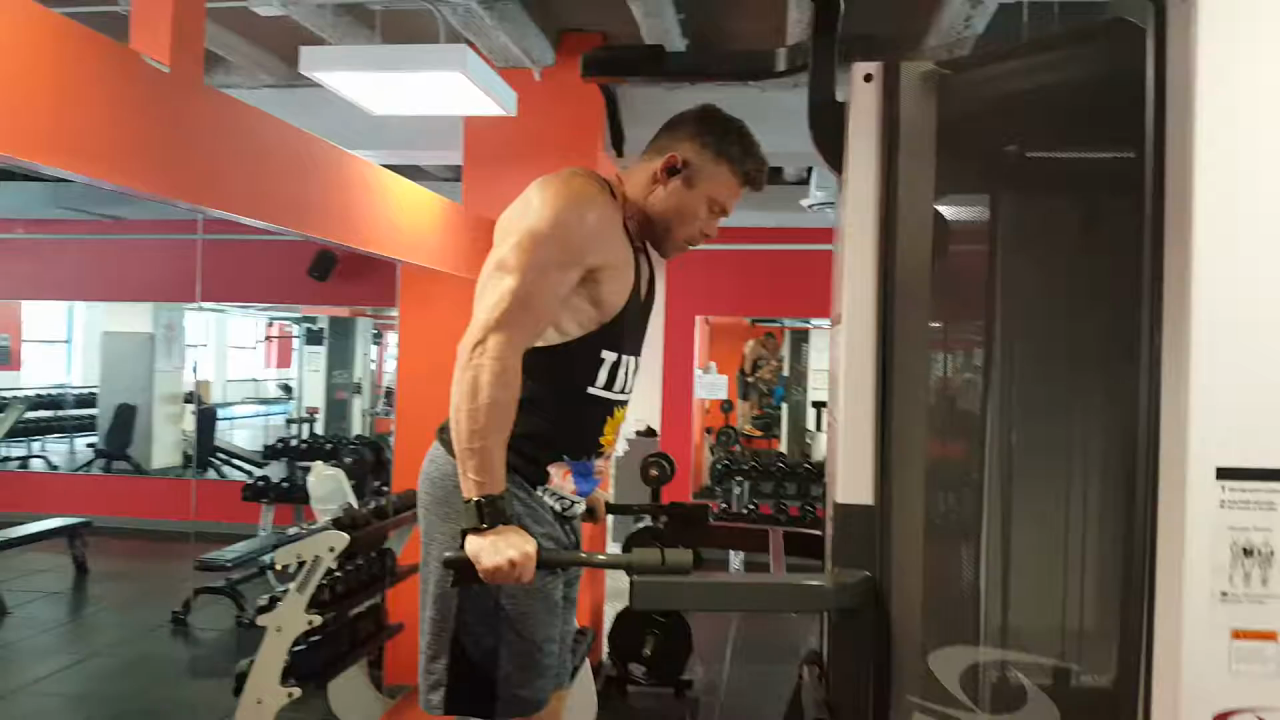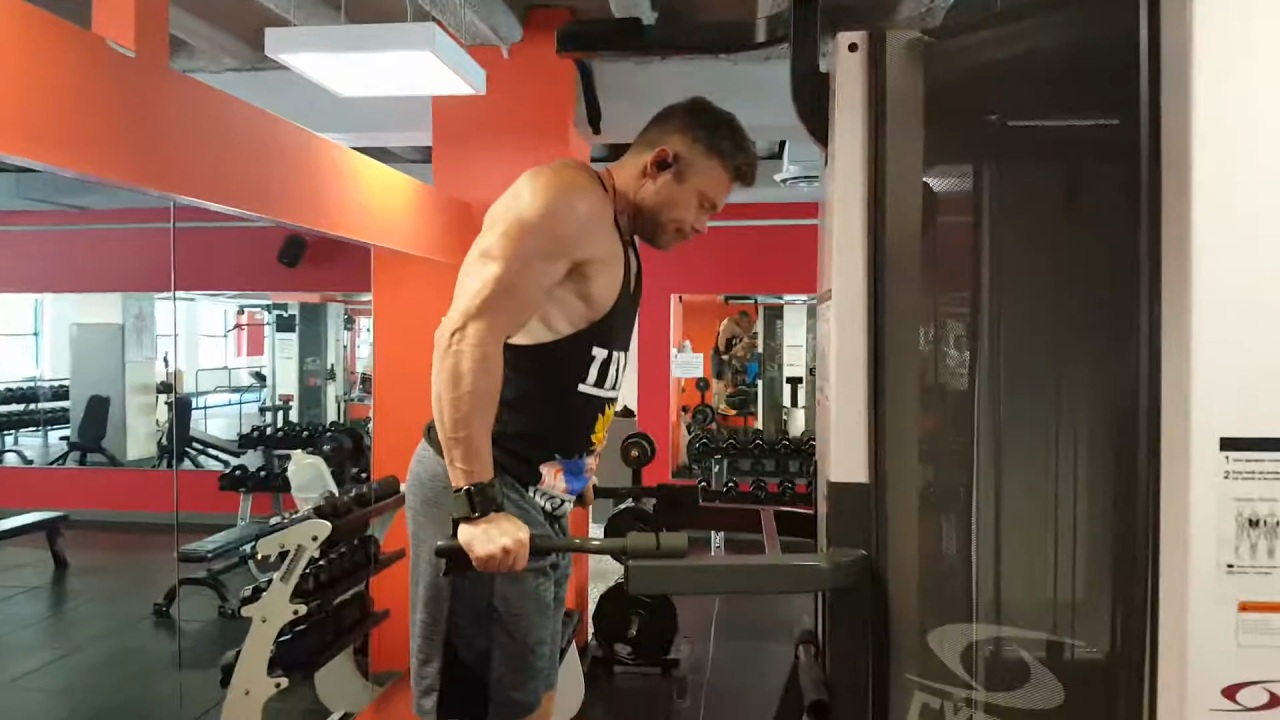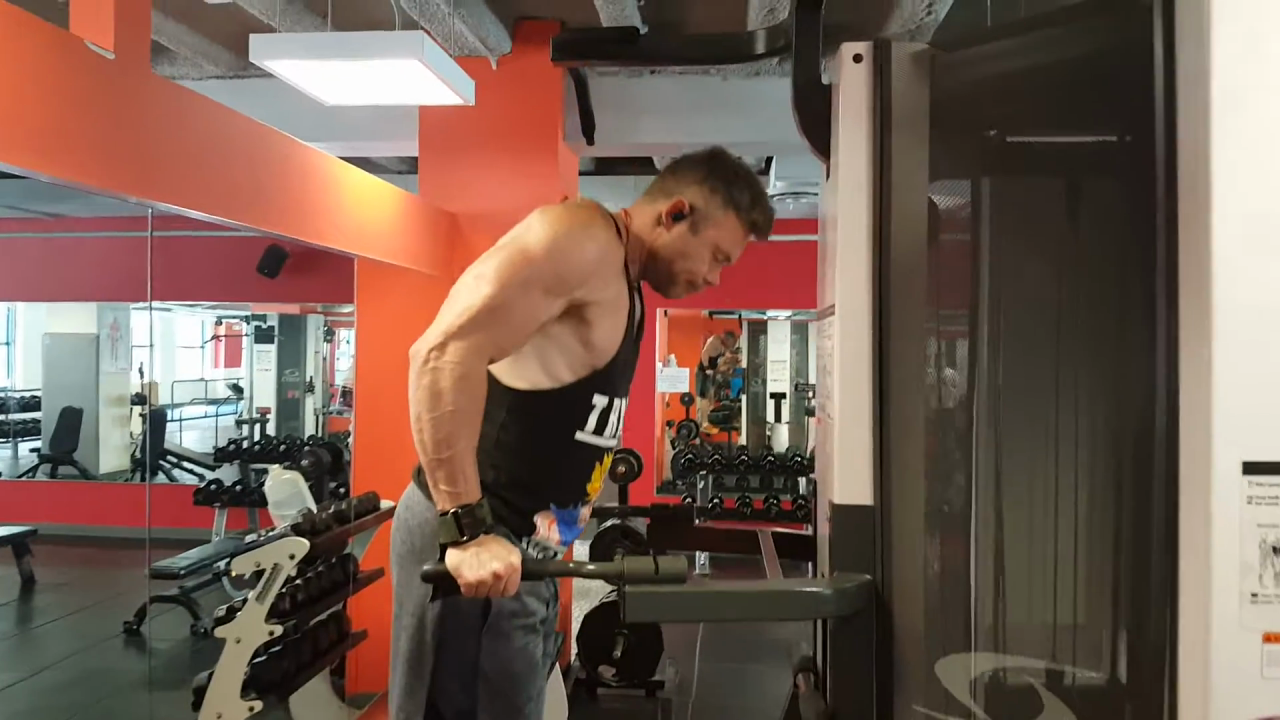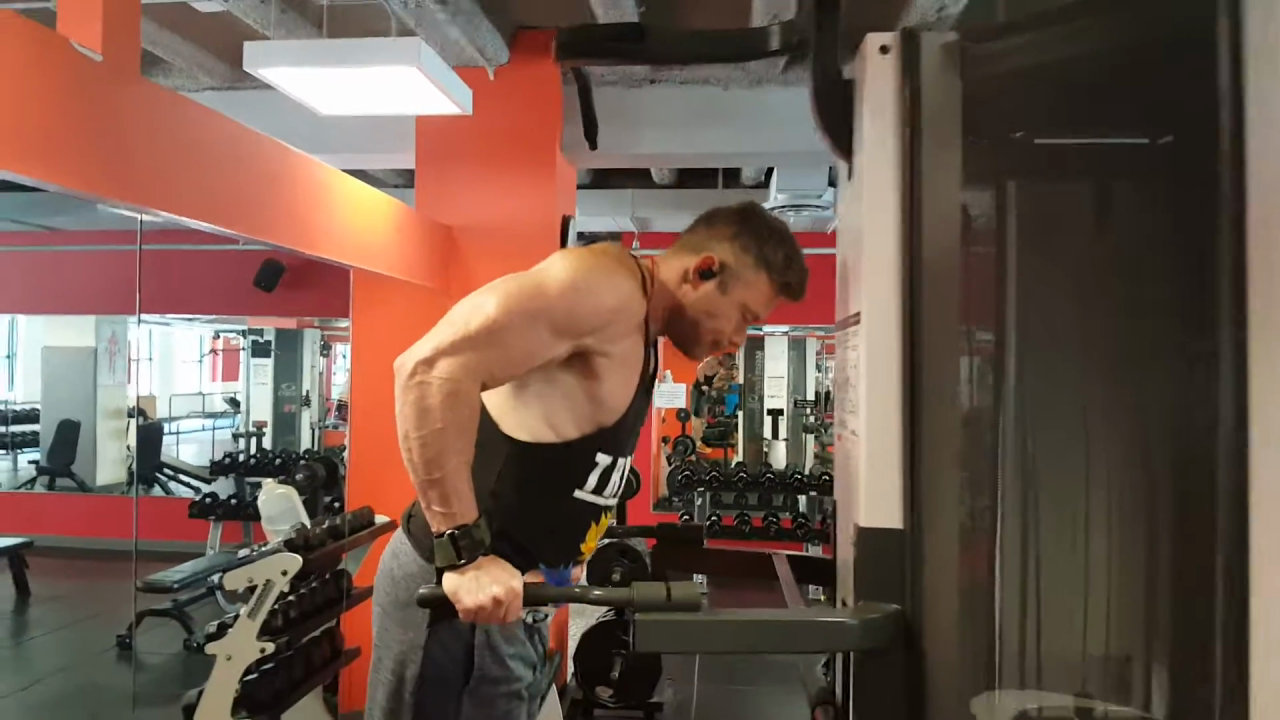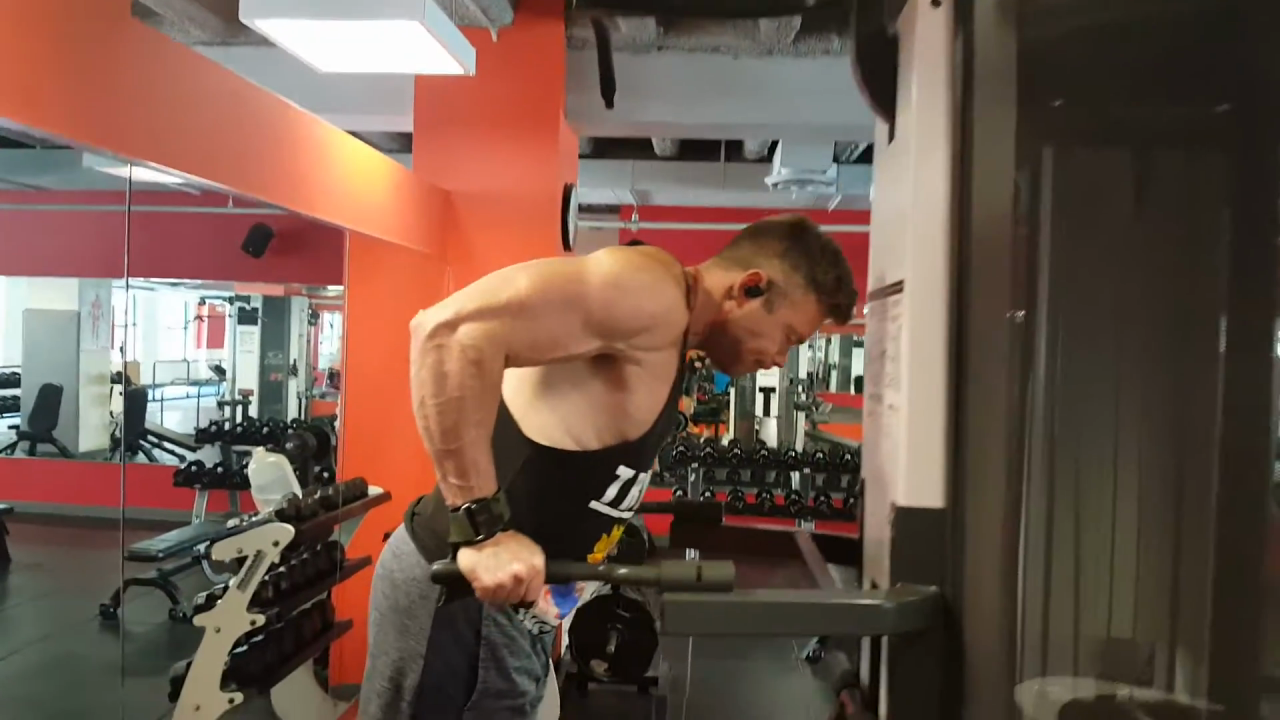
dt=0.4s
person 1, frame 1
left shoulder: (637, 254)
right shoulder: (577, 208)
right elbow: (489, 346)
right wrist: (486, 516)
left hip: (552, 500)
right hip: (497, 497)
person 1, frame 2
left shoulder: (622, 244)
right shoulder: (571, 201)
right elbow: (465, 333)
right wrist: (476, 504)
left hip: (538, 502)
right hip: (487, 496)
person 1, frame 3
left shoulder: (624, 287)
right shoulder: (583, 240)
right elbow: (444, 352)
right wrist: (466, 529)
left hip: (525, 549)
right hip: (475, 549)
person 1, frame 4
left shoulder: (638, 335)
right shoulder: (608, 288)
right elbow: (432, 367)
right wrist: (463, 553)
left hip: (511, 601)
right hip: (464, 591)
person 1, frame 5
left shoulder: (666, 336)
right shoulder: (652, 293)
right elbow: (450, 330)
right wrist: (482, 528)
left hip: (514, 604)
right hip: (463, 590)
